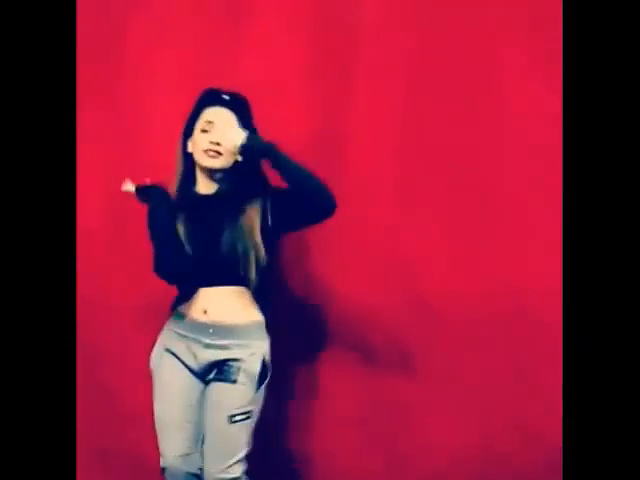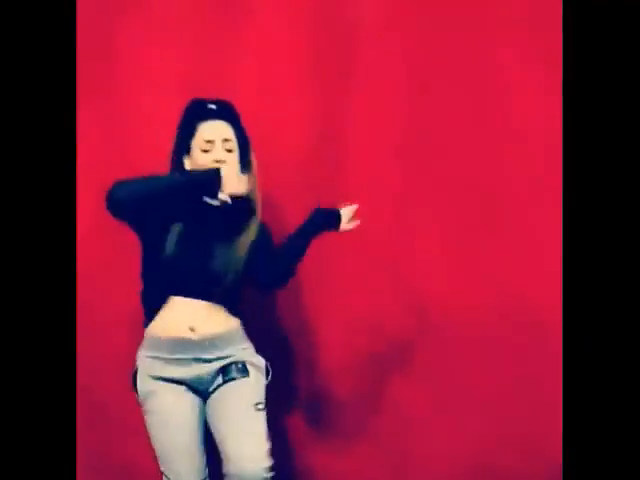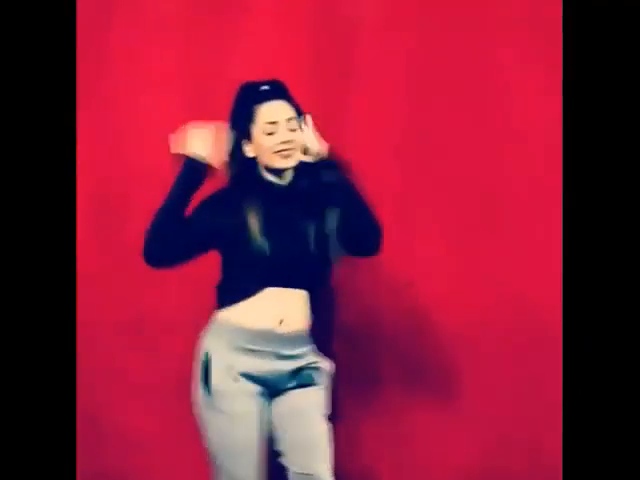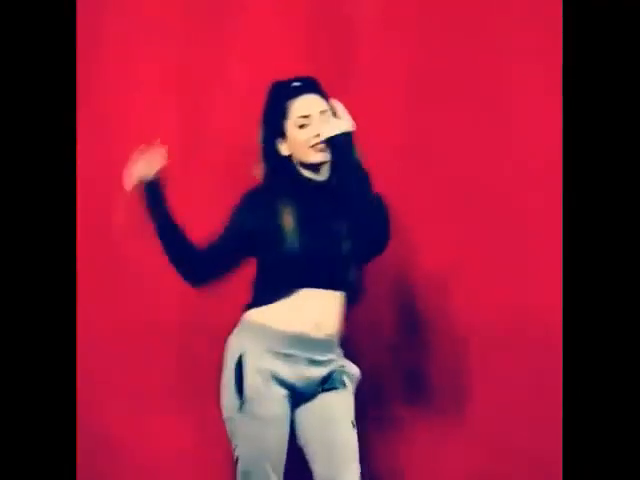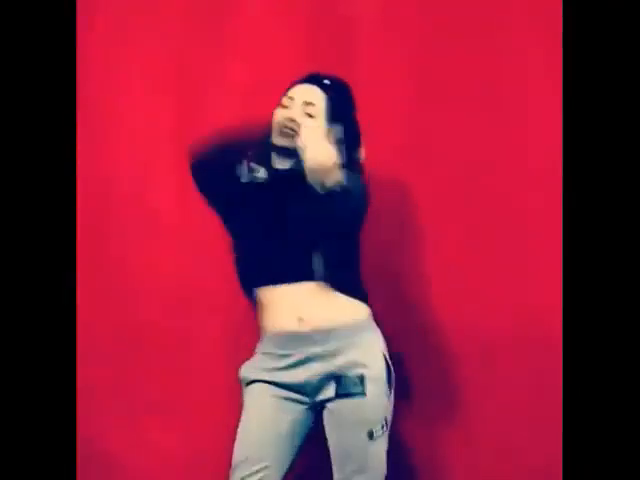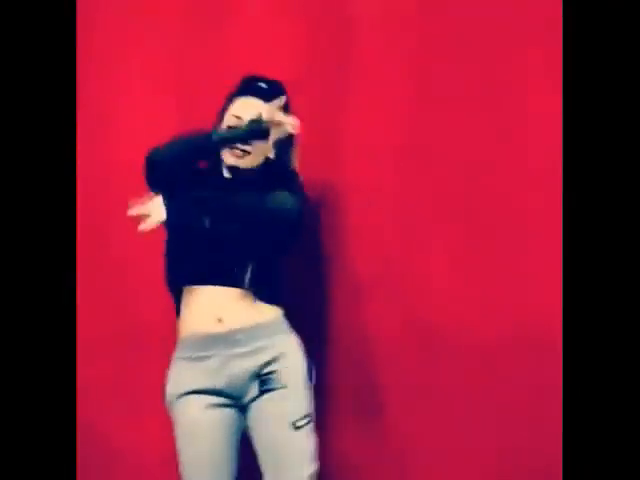
dt=0.5s
person 1, frame 1
left shoulder: (259, 204)
right shoulder: (174, 208)
left elbow: (323, 203)
right elbow: (171, 270)
left wrist: (262, 149)
right wrist: (156, 201)
left hip: (240, 346)
right hip: (180, 342)
person 1, frame 2
left shoulder: (246, 222)
right shoulder: (167, 210)
left elbow: (268, 277)
right elbow: (118, 197)
left wrist: (315, 225)
right wrist: (205, 181)
left hip: (228, 358)
right hip: (164, 364)
person 1, frame 3
left shoulder: (318, 198)
right shoulder: (231, 203)
left elbow: (368, 242)
right elbow: (160, 251)
left wrist: (327, 168)
right wrist: (192, 170)
left hip: (297, 359)
right hip: (232, 354)
person 1, frame 4
left shoulder: (354, 193)
right shoulder: (263, 202)
left elbow: (374, 238)
right elbow: (200, 269)
left wrist: (342, 152)
right wrist: (154, 193)
left hip: (326, 361)
right hip: (263, 355)
person 1, frame 5
left shoulder: (343, 182)
right shoulder: (241, 184)
left elbow: (337, 215)
right elbow: (205, 165)
left wrist: (264, 184)
left hip: (349, 349)
right hip: (277, 359)
person 1, frame 6
left shoulder: (281, 199)
right shoulder: (189, 184)
left elbow: (271, 217)
right elbow: (161, 161)
left wrist: (180, 206)
right wrist: (245, 132)
left hip: (269, 353)
right hip: (196, 362)
